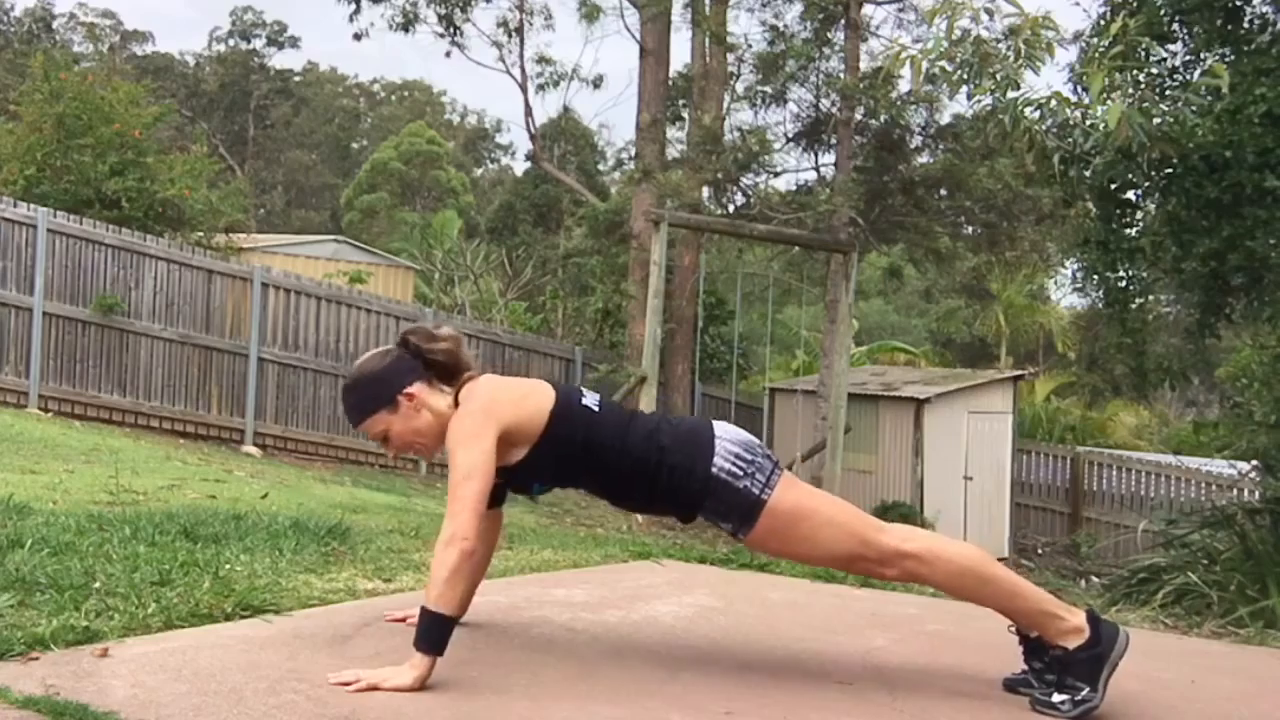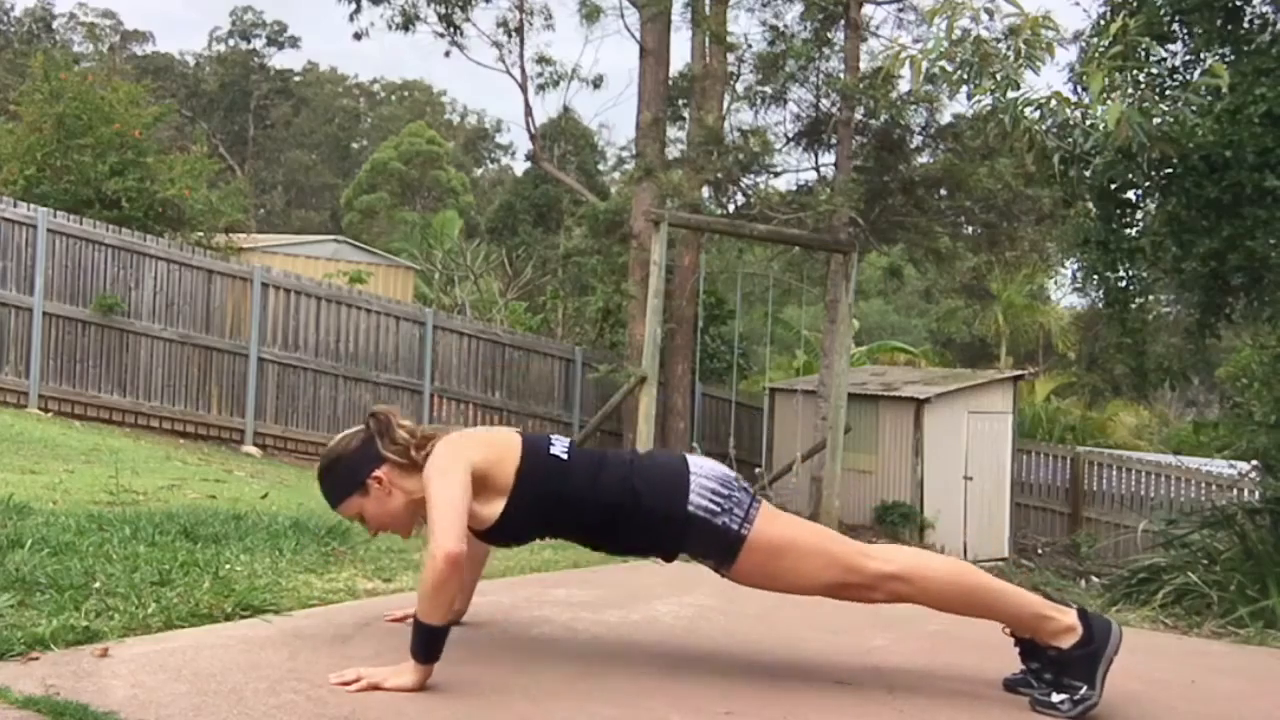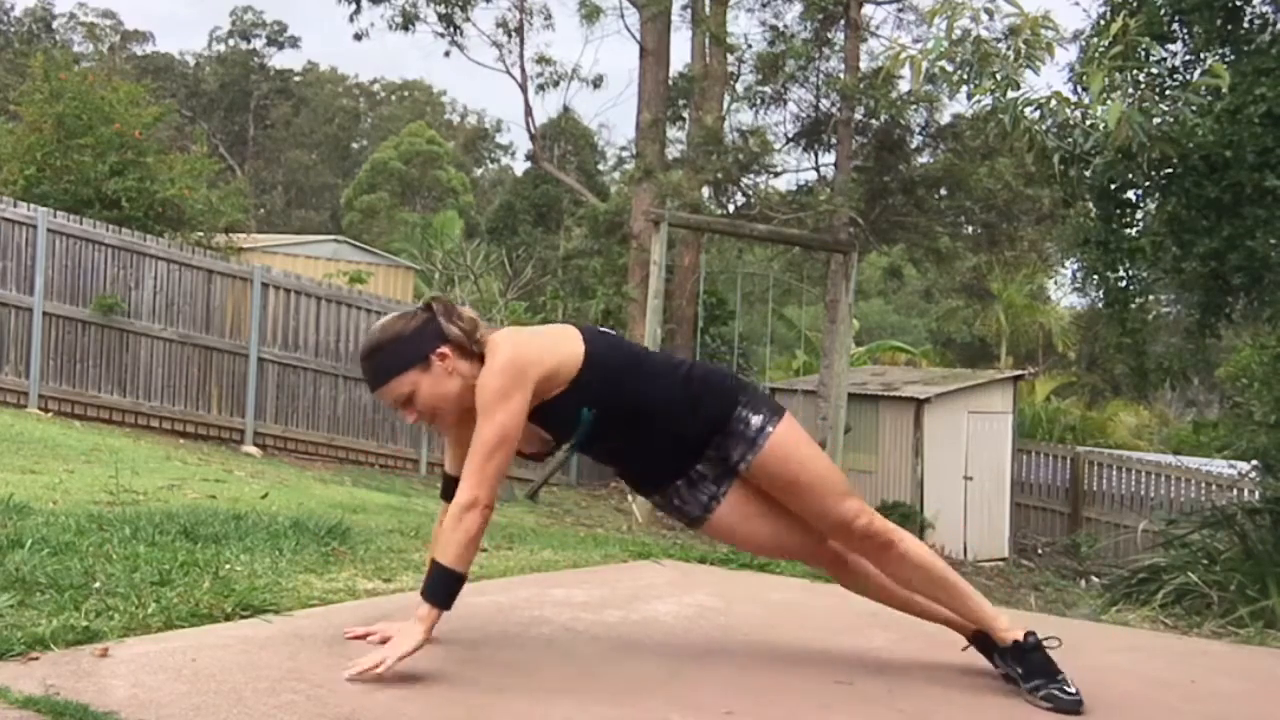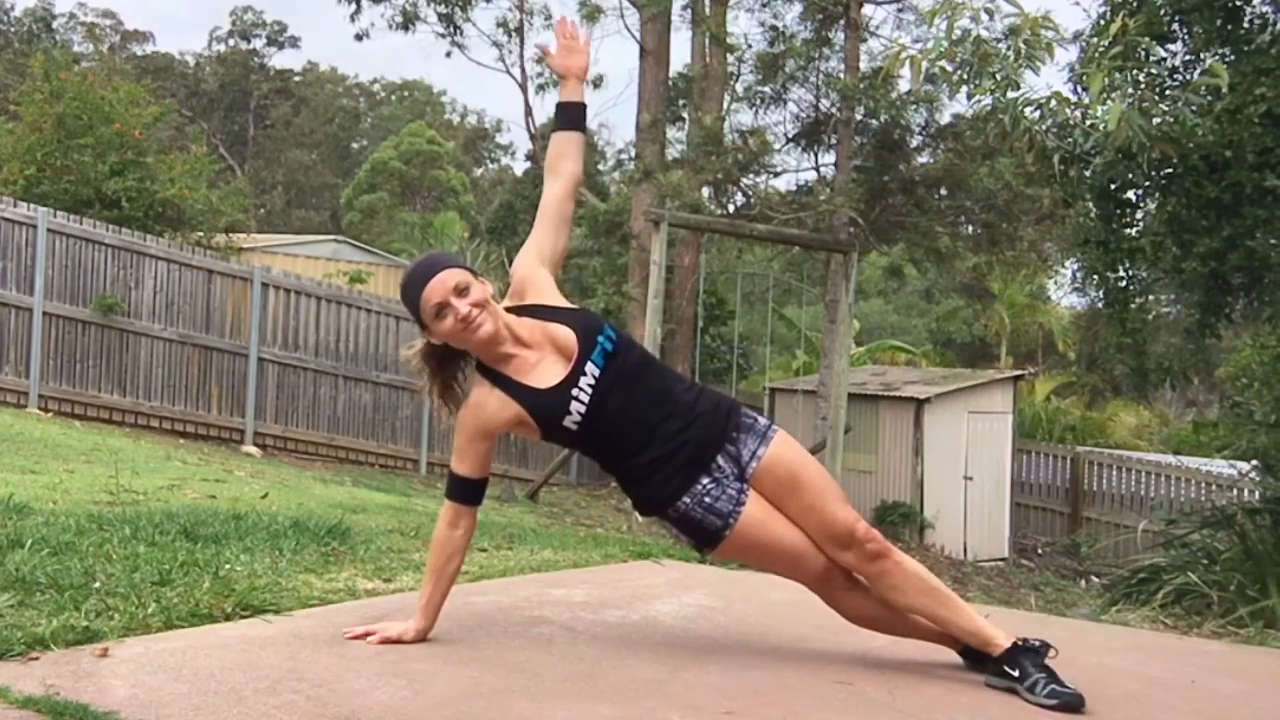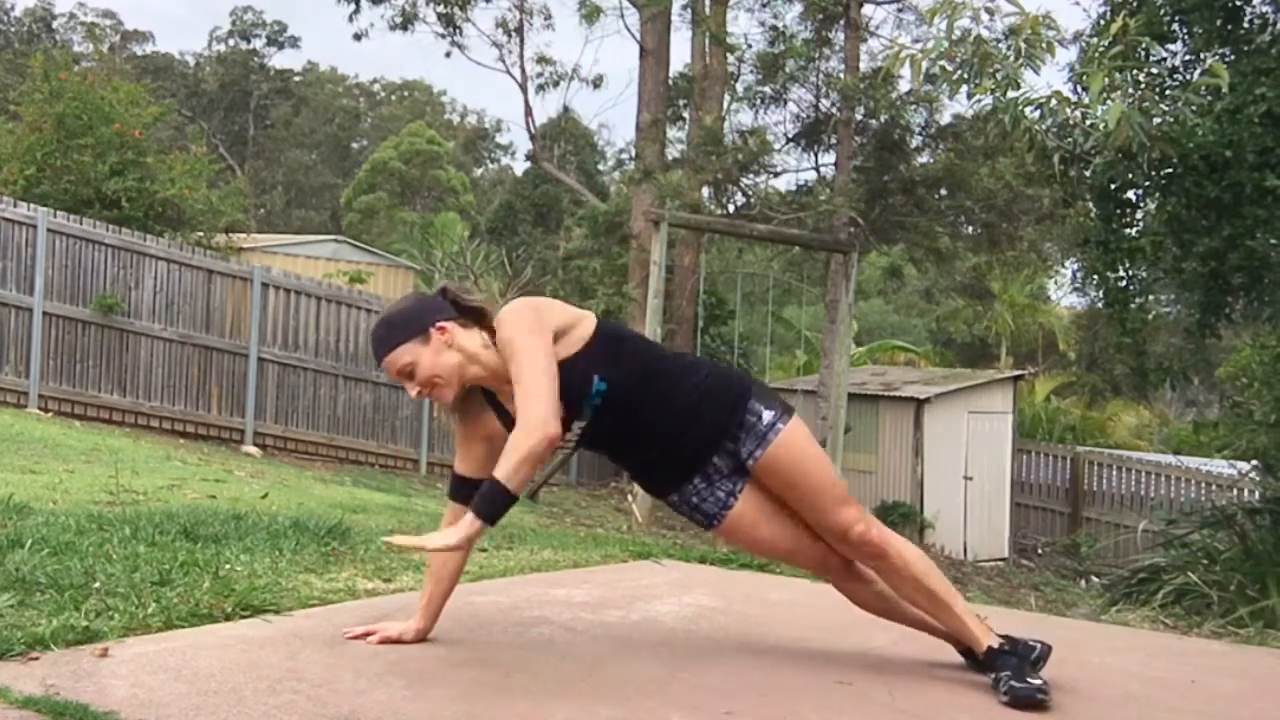
dt=1s
person 1, frame 1
left shoulder: (475, 409)
right shoulder: (480, 415)
left elbow: (460, 537)
right elbow: (485, 527)
right wrist: (446, 607)
left hip: (710, 467)
right hip: (696, 470)
left knee: (886, 550)
right knee: (872, 553)
left ankle: (1076, 634)
right ankle: (1050, 643)
person 1, frame 2
left shoulder: (446, 460)
right shoulder: (462, 463)
left elbow: (450, 553)
right elbow: (473, 543)
right wrist: (441, 613)
left hip: (686, 502)
right hip: (673, 501)
left knee: (871, 571)
right knee: (859, 572)
left ankle: (1070, 632)
right ankle: (1044, 631)
person 1, frame 3
left shoulder: (506, 358)
right shoulder: (466, 408)
left elbow: (479, 502)
right elbow: (457, 506)
left wrist: (427, 617)
right wrist: (420, 617)
left hip: (721, 414)
right hip: (671, 474)
left knee: (857, 529)
right knee: (828, 557)
left ankle: (1010, 639)
right ankle: (987, 639)
person 1, frame 4
left shoulder: (528, 283)
right shoulder: (487, 407)
left elbow: (562, 183)
right elbow: (458, 515)
left wrist: (573, 84)
right wrist: (421, 621)
left hip: (726, 425)
right hip: (683, 486)
left knee: (859, 544)
right knee: (831, 576)
left ankle: (1003, 648)
right ankle: (982, 649)
person 1, frame 5
left shoulder: (520, 320)
right shoulder: (480, 414)
left elbow: (544, 424)
right elbow: (474, 489)
left wrist: (465, 519)
right wrist: (422, 618)
left hip: (732, 409)
right hip: (683, 474)
left knee: (854, 530)
right knee: (832, 563)
left ankle: (996, 641)
right ankle: (977, 644)
